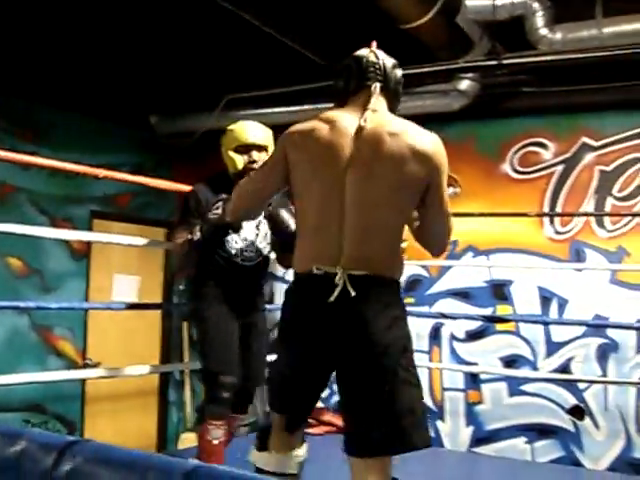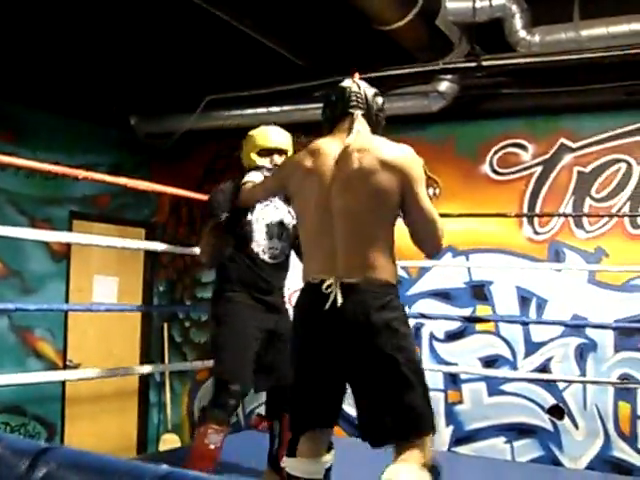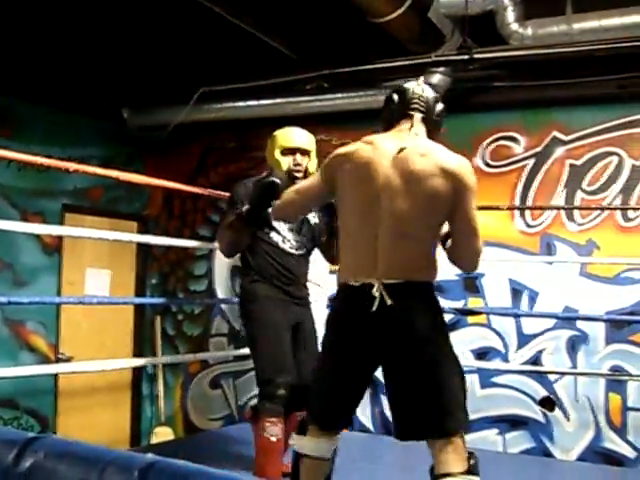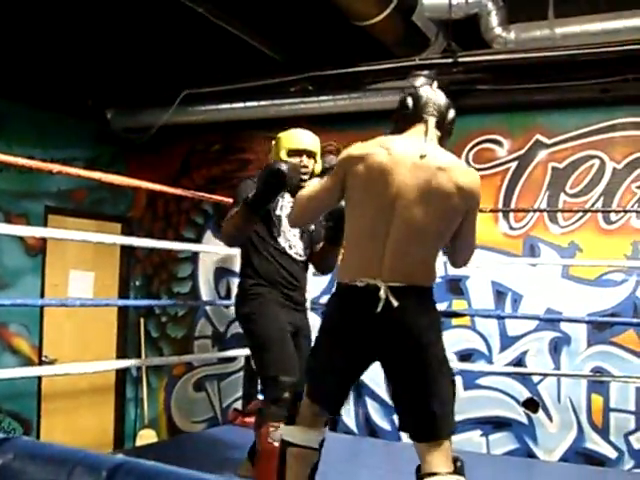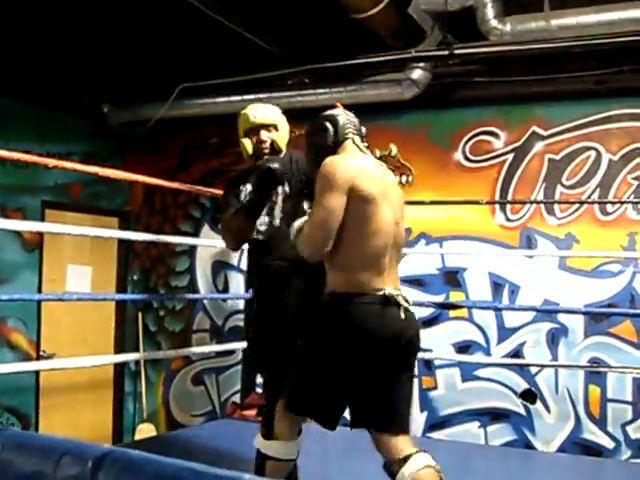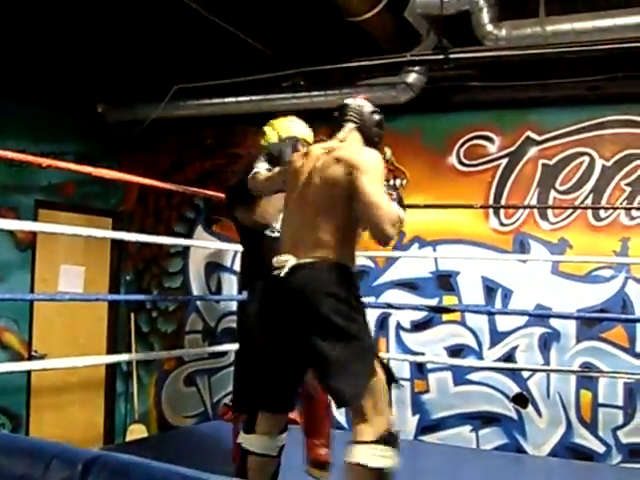
dt=0.4s
person 1, frame 1
left shoulder: (301, 137)
right shoulder: (425, 146)
left elbow: (236, 209)
right elbow: (437, 244)
left hip: (307, 300)
right hip: (375, 306)
left knee: (285, 423)
person 1, frame 2
left shoulder: (299, 163)
right shoulder: (399, 158)
left elbow: (247, 197)
right elbow: (433, 245)
left wrist: (257, 180)
left hip: (313, 308)
right hip: (373, 307)
left knee: (312, 432)
right knee: (415, 445)
person 1, frame 3
left shoulder: (347, 157)
right shoulder: (454, 167)
left elbow: (282, 211)
right elbow: (468, 261)
left hip: (352, 307)
right hip: (413, 310)
left knee: (323, 422)
right knee: (448, 445)
person 1, frame 4
left shoulder: (359, 156)
right shoulder: (464, 178)
left elbow: (297, 217)
right elbow: (460, 258)
left wrist: (328, 180)
left hip: (351, 306)
right hip: (412, 312)
left knee: (313, 407)
person 1, frame 5
left shoulder: (335, 167)
right shoulder: (388, 179)
left elbow: (313, 248)
left wrist: (300, 224)
left hip: (350, 313)
right hip: (397, 320)
left knee: (289, 410)
right knee: (397, 444)
person 1, frame 6
left shoulder: (300, 159)
right shoulder: (363, 157)
left elbow: (259, 183)
right elbow: (384, 231)
left wrist: (257, 168)
right wrist: (393, 205)
left hip: (279, 288)
right hip: (325, 285)
left knee: (271, 411)
right knee: (373, 416)
person 2, frame 1
right shoulder: (206, 195)
left elbow: (289, 259)
right elbow: (181, 260)
left wrist: (286, 230)
right wrist: (206, 232)
left hip: (252, 304)
right hip: (214, 299)
left knee: (246, 388)
right knee: (223, 388)
left ankle: (216, 453)
person 2, frame 2
left shoulder: (290, 202)
right shoulder: (229, 194)
right elbow: (210, 257)
right wrist: (236, 212)
left hip: (274, 307)
right hip: (237, 303)
left knee: (285, 389)
right knee: (231, 392)
person 2, frame 3
right shoulder: (251, 188)
left elbow: (334, 256)
right elbow: (227, 247)
left wrist: (335, 219)
right wrist: (255, 205)
left hip: (299, 301)
right hip: (263, 297)
left knee: (302, 385)
right knee: (277, 385)
person 2, frame 4
right shoulder: (256, 187)
left elbow: (324, 265)
right elbow: (229, 236)
left wrist: (337, 229)
right wrist: (262, 194)
left hip: (296, 306)
right hip: (261, 301)
left knee: (293, 391)
right knee: (282, 386)
person 2, frame 5
left shoulder: (299, 164)
right shoulder: (239, 184)
right elbow: (233, 239)
right wrist: (258, 195)
left hip: (307, 282)
right hip: (266, 290)
right knee: (278, 382)
person 2, frame 6
right shoulder: (246, 187)
right elbow: (261, 219)
right wrist: (278, 167)
right hip: (260, 294)
right knee: (250, 386)
left ankle: (318, 450)
